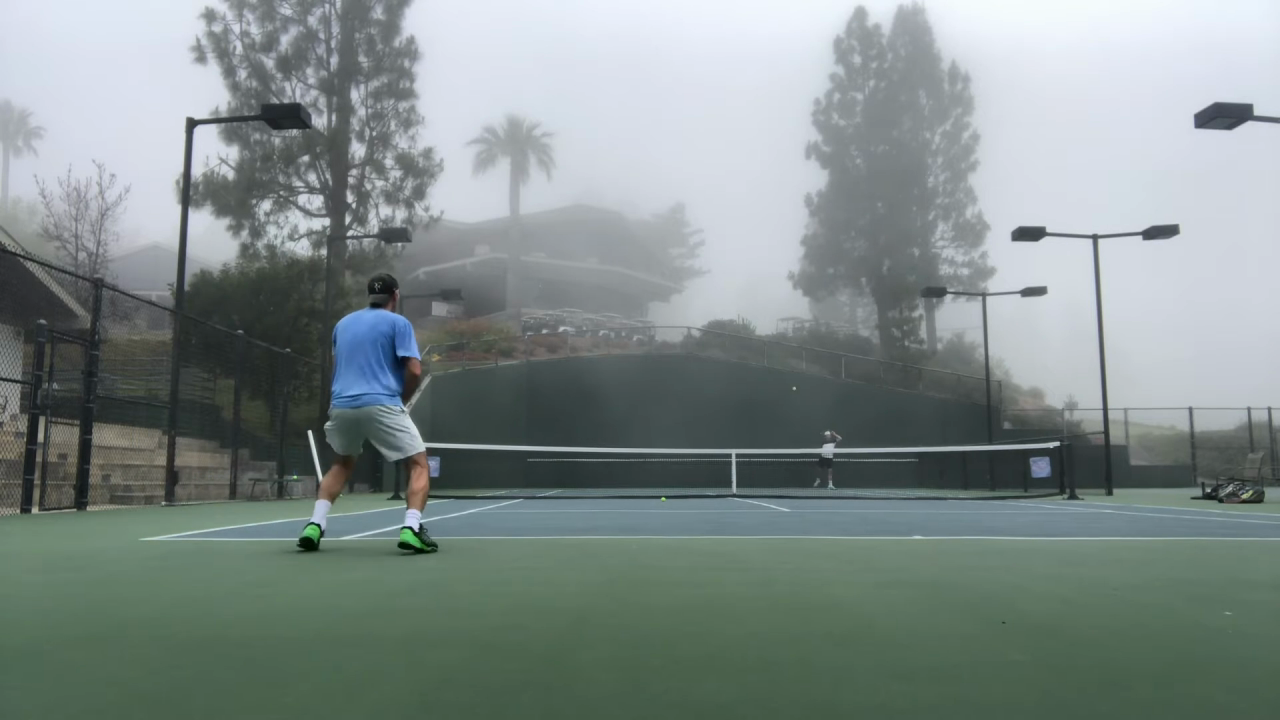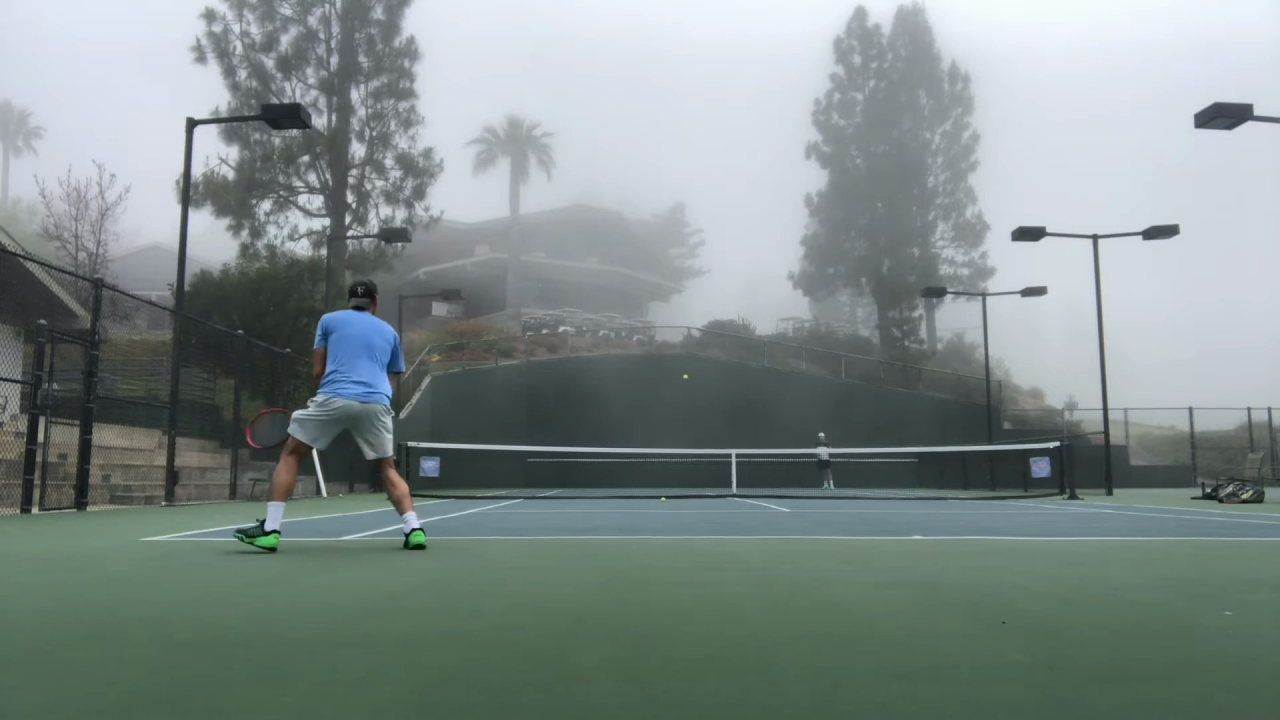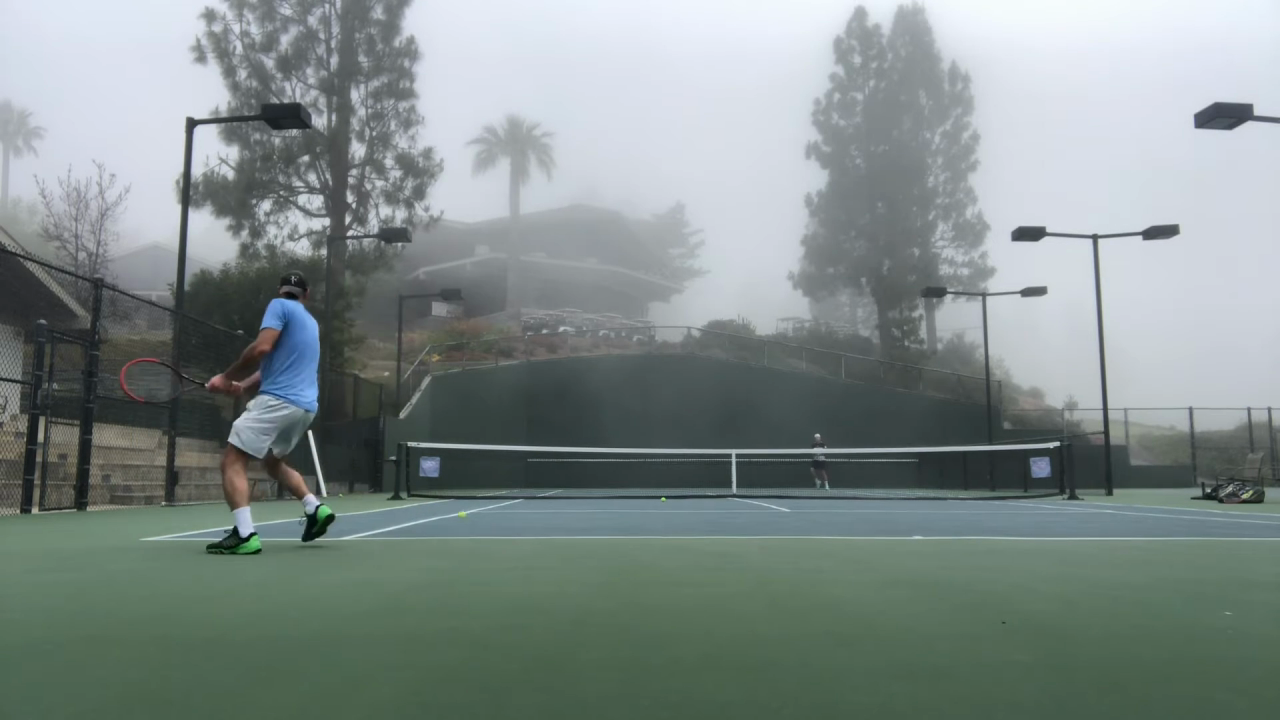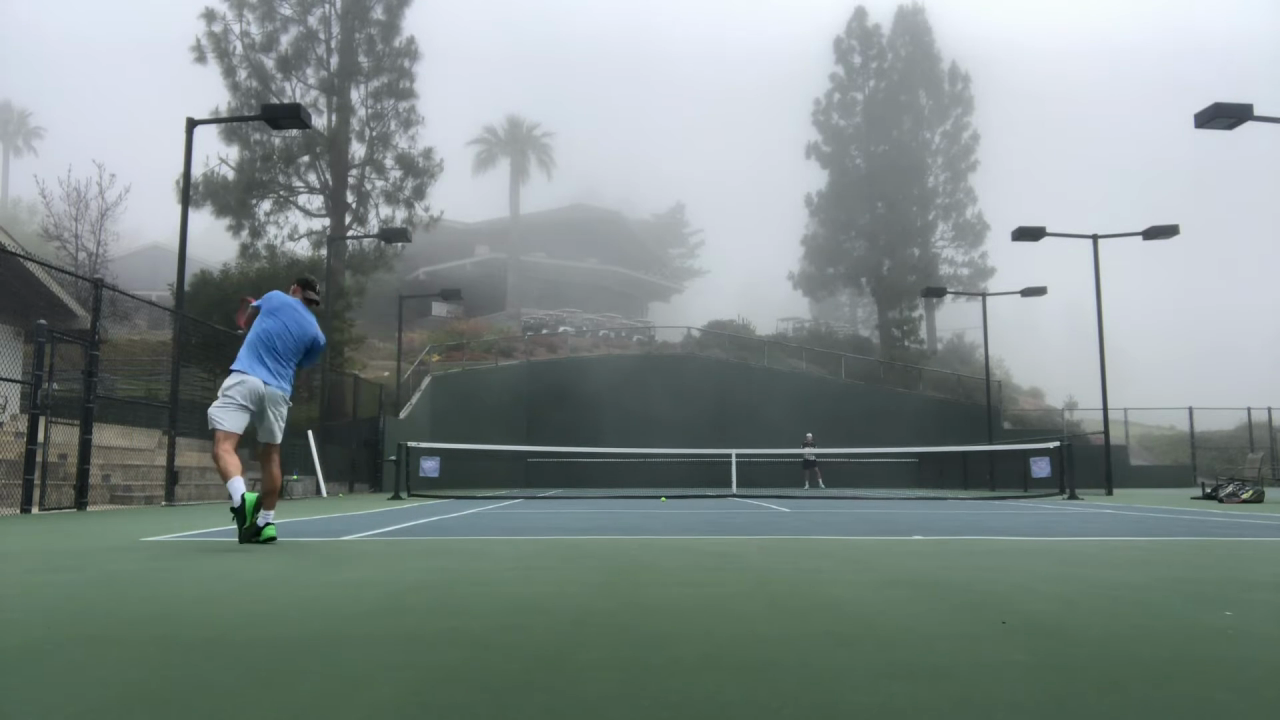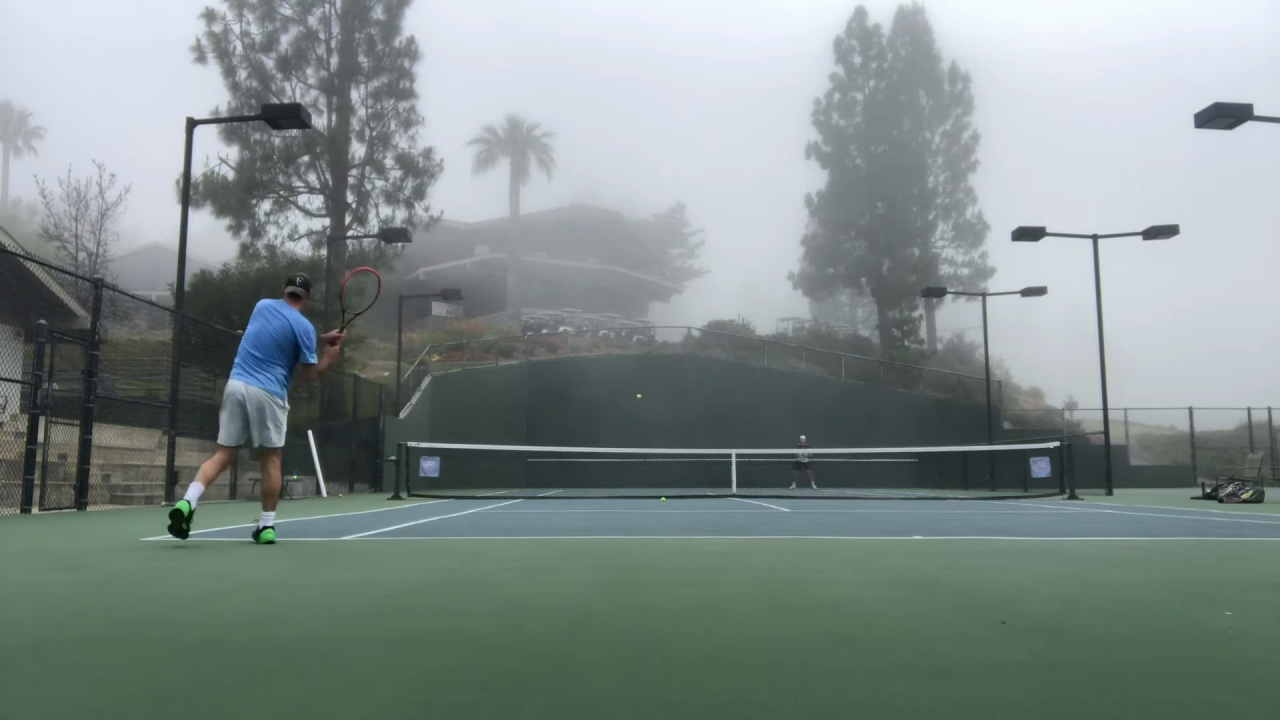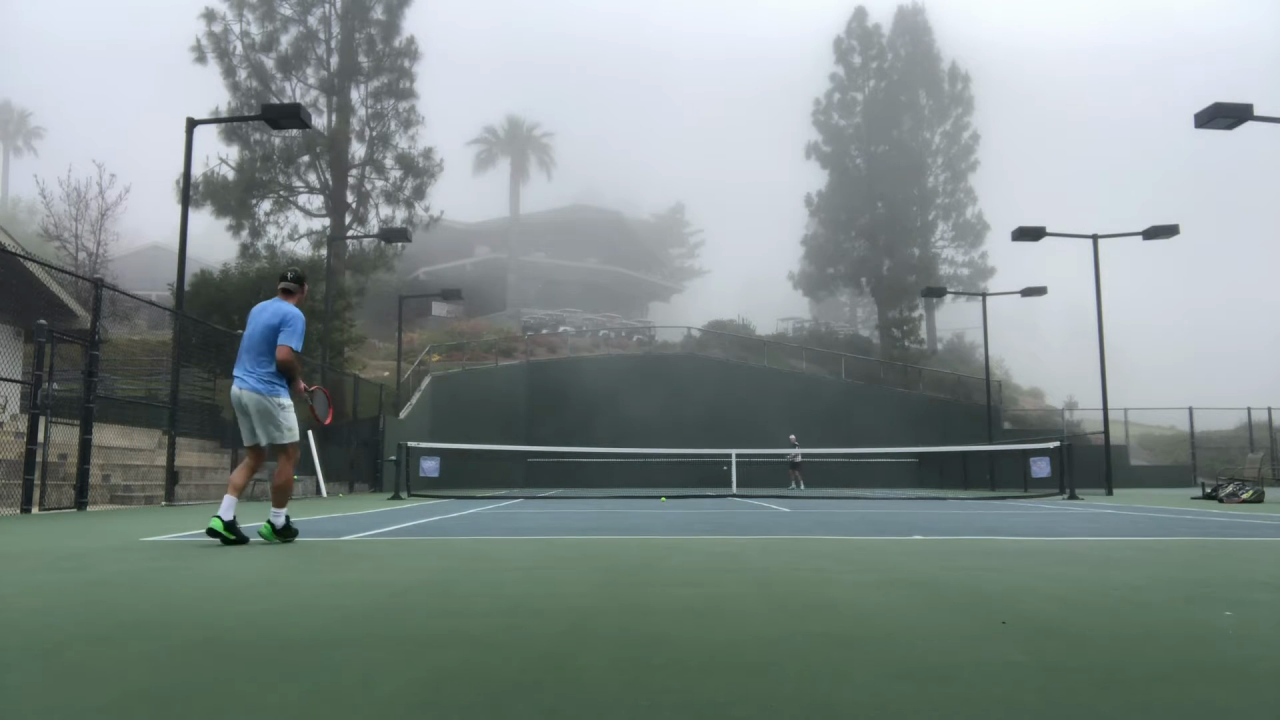
dt=0.4s
person 1, frame 1
left shoulder: (342, 323)
right shoulder: (398, 323)
right elbow: (414, 372)
right wrist: (401, 399)
left hip: (342, 406)
right hip: (382, 404)
left knee: (341, 465)
right knee: (419, 466)
left ankle: (315, 525)
right ankle: (412, 528)
person 1, frame 2
left shoulder: (328, 320)
right shoulder: (389, 332)
left elbow: (318, 370)
left hip: (334, 398)
right hip: (376, 404)
left knee: (290, 456)
right knee: (387, 471)
left ankle: (270, 530)
right ankle: (414, 530)
person 1, frame 3
left shoulder: (280, 306)
right shoulder: (311, 322)
left elbow: (262, 347)
left wrist: (226, 378)
right wrist: (242, 386)
left hip: (278, 403)
right hip: (304, 406)
left knee: (232, 464)
right knee: (274, 462)
left ankle: (245, 535)
right ankle: (315, 509)
person 1, frame 4
left shoulder: (276, 298)
right shoulder: (317, 335)
left elbow: (249, 321)
left hip: (244, 381)
right hip: (277, 392)
left knee: (223, 447)
right knee: (270, 456)
left ankle: (241, 499)
right ankle: (266, 524)
person 1, frame 5
left shoulder: (263, 306)
right shoulder: (305, 327)
right elbow: (309, 374)
left wrist: (323, 338)
right wrist: (331, 354)
left hip: (236, 386)
right hip: (269, 394)
left knee: (223, 455)
right knee: (271, 460)
left ankle: (187, 503)
right ankle: (266, 526)
person 1, frame 6
left shoulder: (257, 309)
right shoulder: (293, 315)
right elbow: (283, 357)
left wrist: (288, 377)
right wrist: (295, 380)
left hip: (240, 389)
right hip: (269, 393)
left knee: (254, 457)
right knee: (288, 455)
left ankle: (224, 519)
right ankle: (277, 523)
